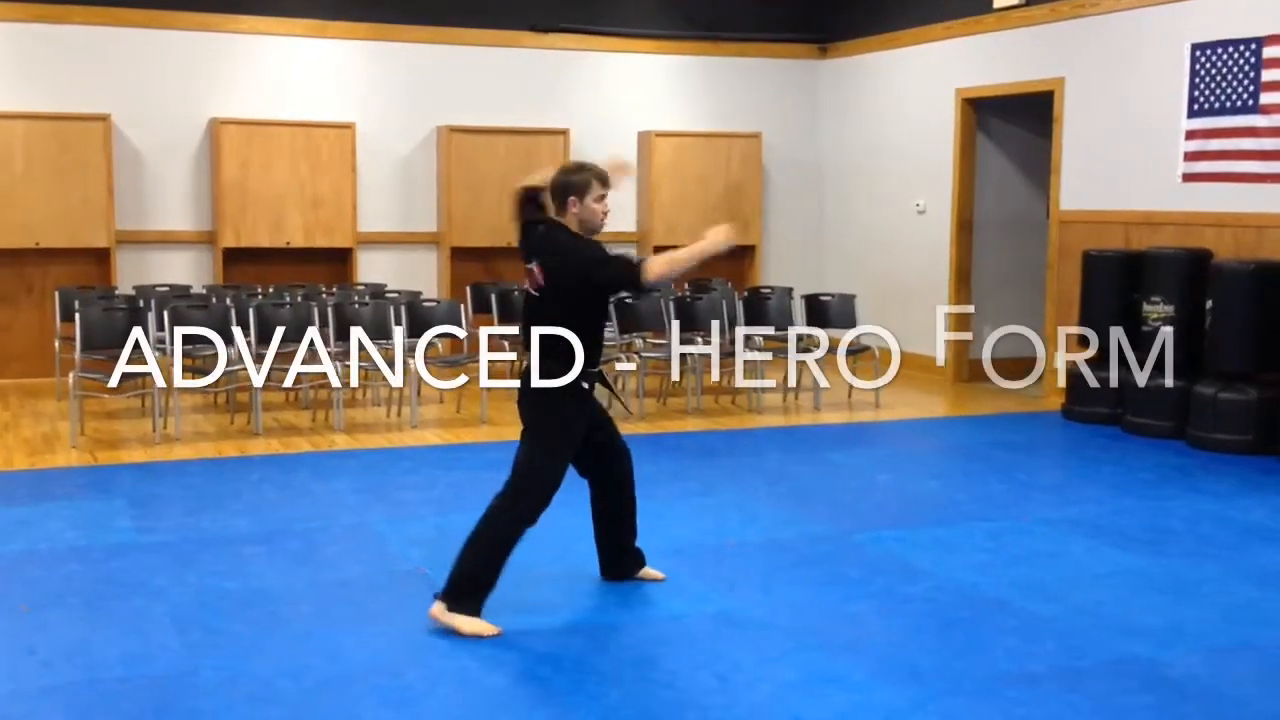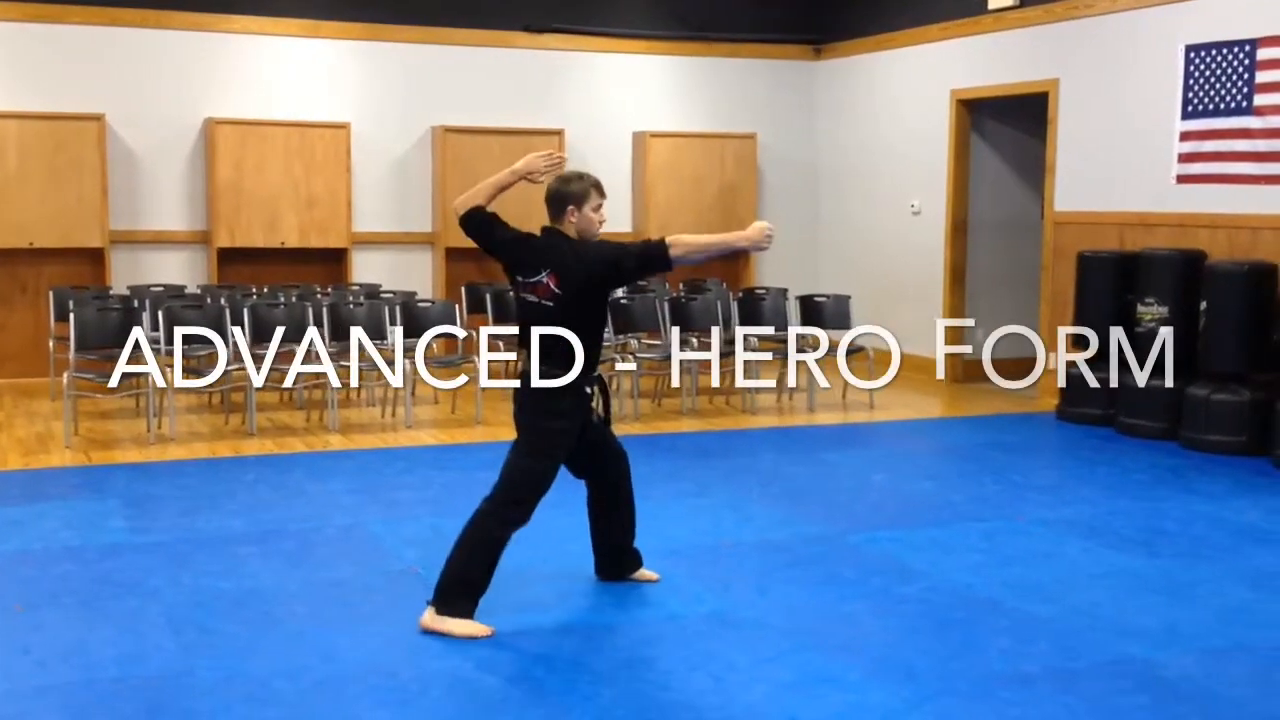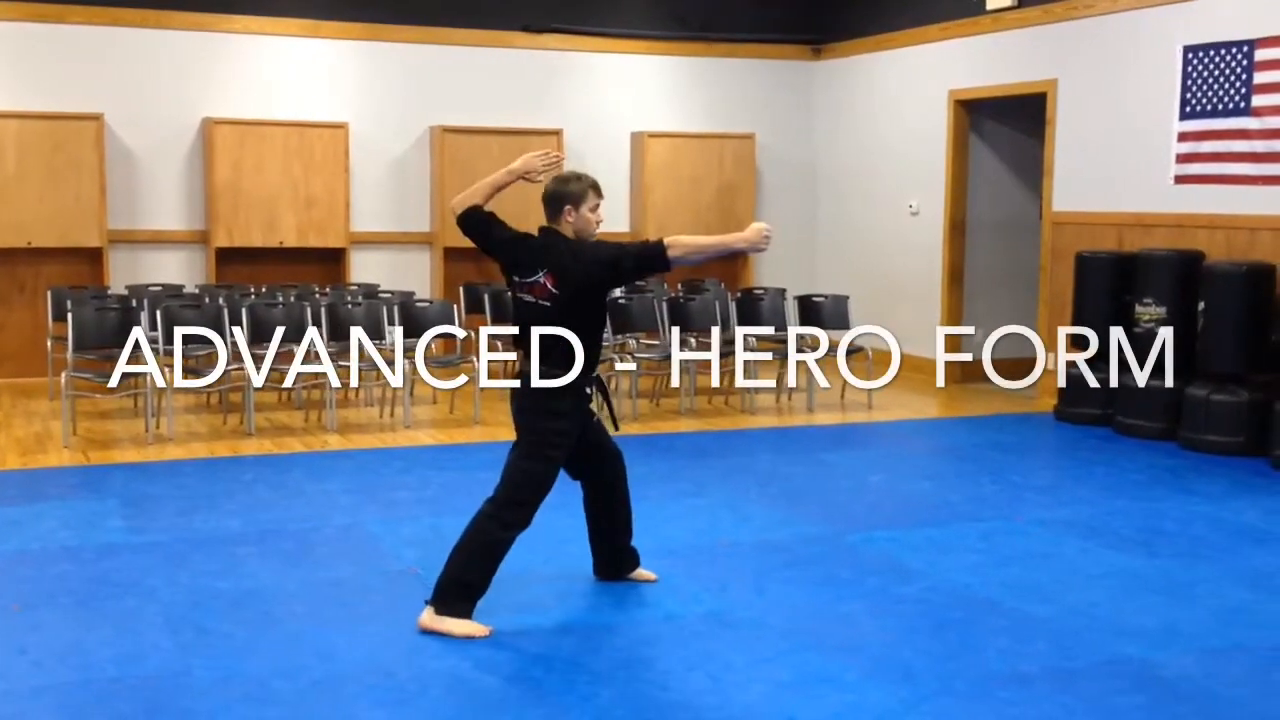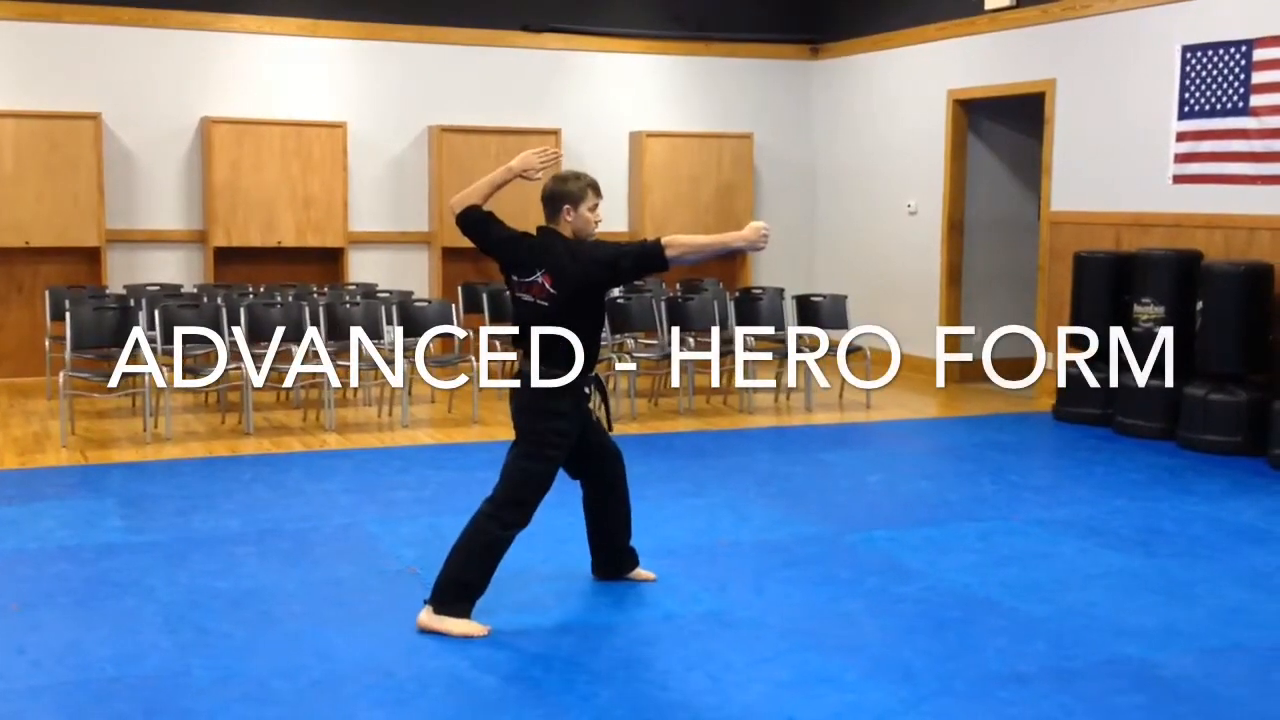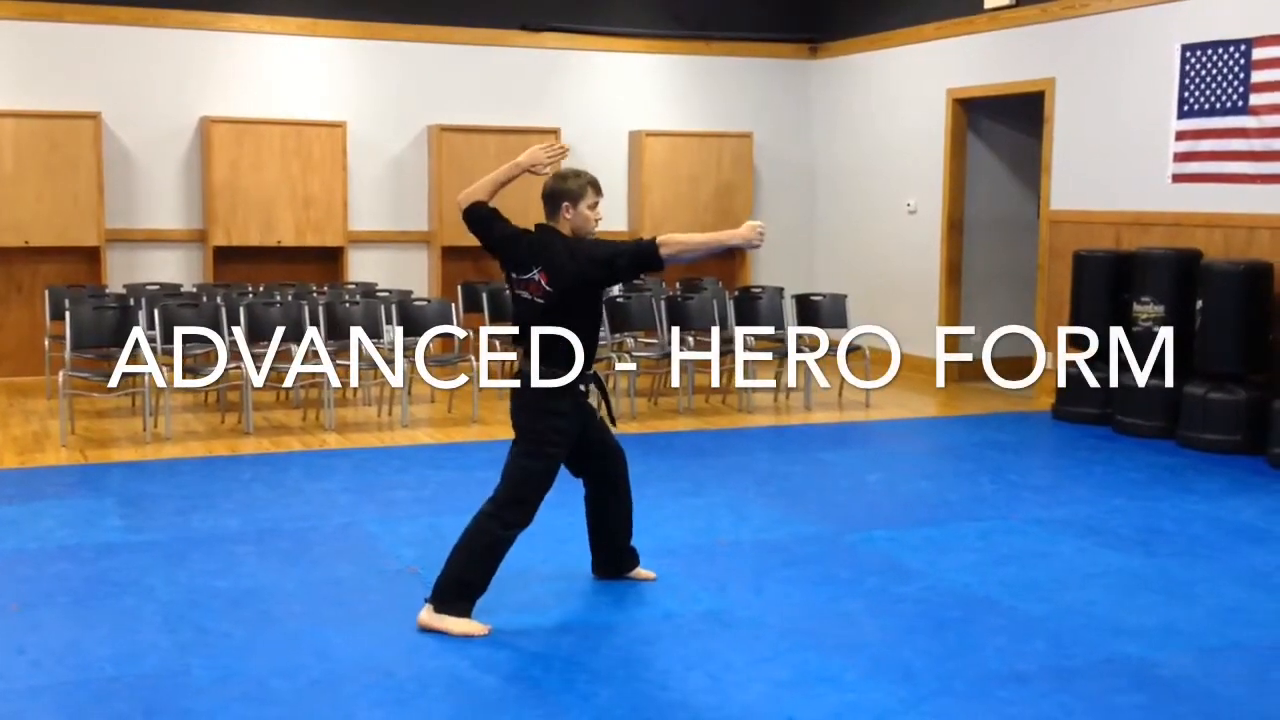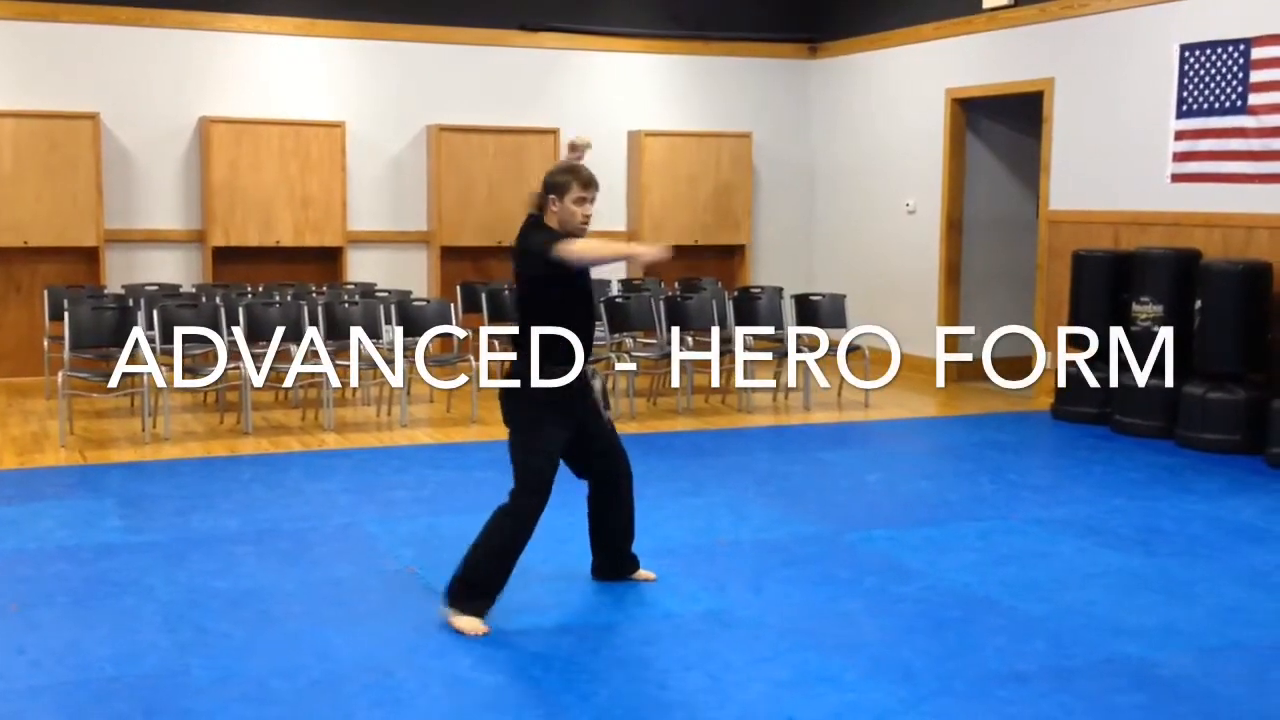
dt=0.2s
person 1, frame 1
left shoulder: (542, 231)
right shoulder: (577, 256)
left elbow: (534, 190)
right elbow: (646, 273)
left wrist: (596, 175)
right wrist: (709, 245)
left hip: (565, 387)
right hip: (558, 392)
left knee: (613, 465)
right knee: (525, 497)
left ankle: (621, 563)
right ankle: (455, 602)
person 1, frame 2
left shoulder: (522, 249)
right shoulder: (590, 260)
left elbow: (466, 209)
right elbow: (672, 250)
left wrist: (518, 172)
right wrist: (742, 239)
left hip: (554, 390)
right hip: (555, 397)
left knee: (610, 466)
right knee: (511, 500)
left ankle: (618, 562)
right ankle: (446, 607)
person 1, frame 3
left shoulder: (519, 250)
right shoulder: (588, 261)
left elbow: (463, 209)
right elbow: (670, 250)
left wrist: (514, 171)
right wrist: (741, 241)
left hip: (552, 391)
right hip: (554, 397)
left knee: (605, 467)
right knee: (513, 502)
left ankle: (616, 562)
right ankle: (444, 607)
person 1, frame 4
left shoulder: (519, 250)
right shoulder: (586, 261)
left elbow: (461, 208)
right elbow: (667, 250)
left wrist: (512, 169)
right wrist: (739, 240)
left hip: (547, 389)
right hip: (553, 397)
left knee: (605, 468)
right knee: (512, 502)
left ankle: (615, 562)
right ankle: (443, 607)
person 1, frame 5
left shoulder: (518, 247)
right shoulder: (582, 258)
left elbow: (470, 203)
right elbow: (660, 249)
left wrist: (520, 165)
right wrist: (731, 235)
left hip: (558, 391)
right hip: (549, 396)
left knee: (608, 466)
right knee: (514, 501)
left ankle: (615, 562)
right ankle: (443, 606)
person 1, frame 6
left shoulder: (553, 228)
right shoulder: (536, 240)
left elbow: (557, 196)
right elbow: (570, 251)
left wrist: (576, 165)
right wrist: (633, 250)
left hip: (571, 385)
right hip: (535, 392)
left knee: (613, 471)
right knee: (529, 498)
left ankle: (615, 562)
right ankle: (464, 600)
